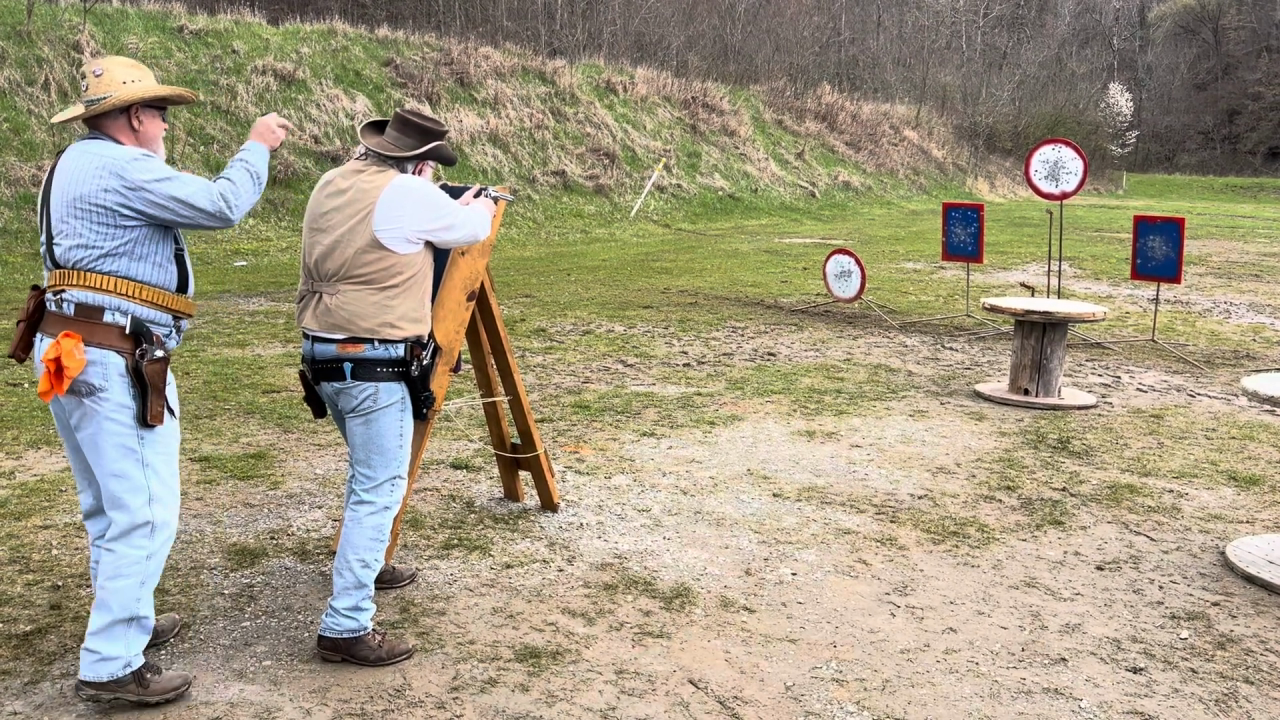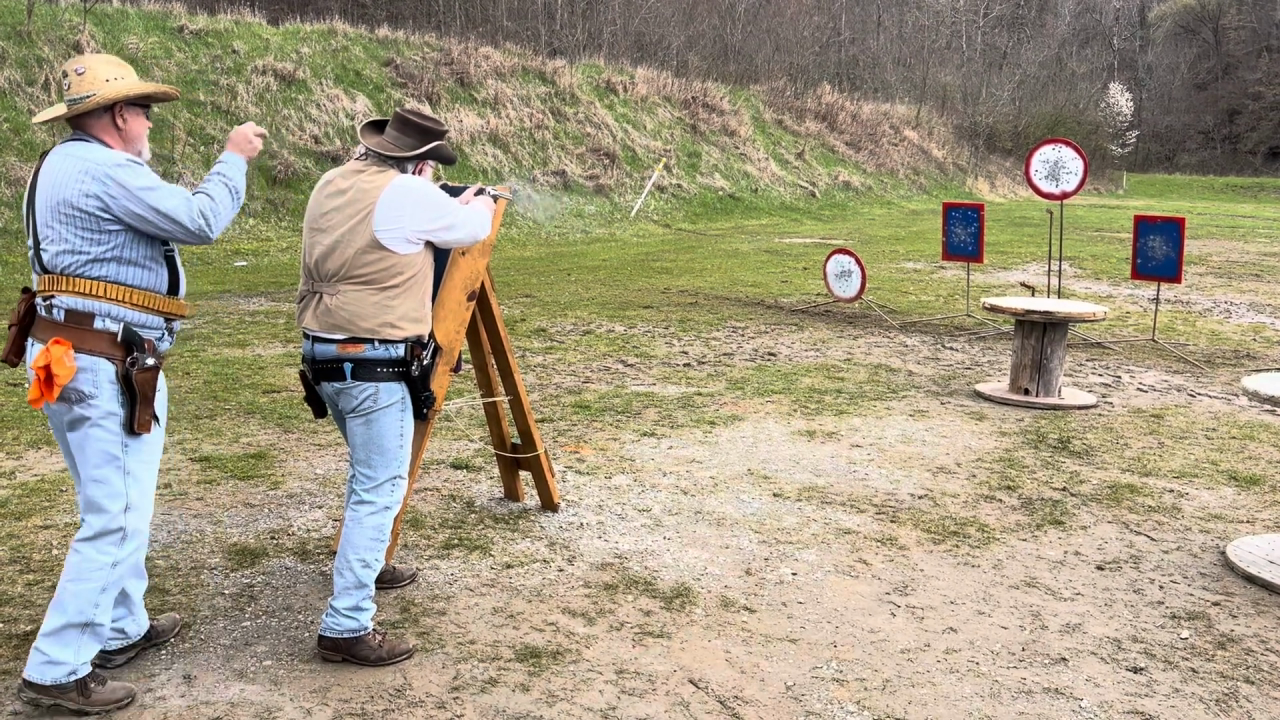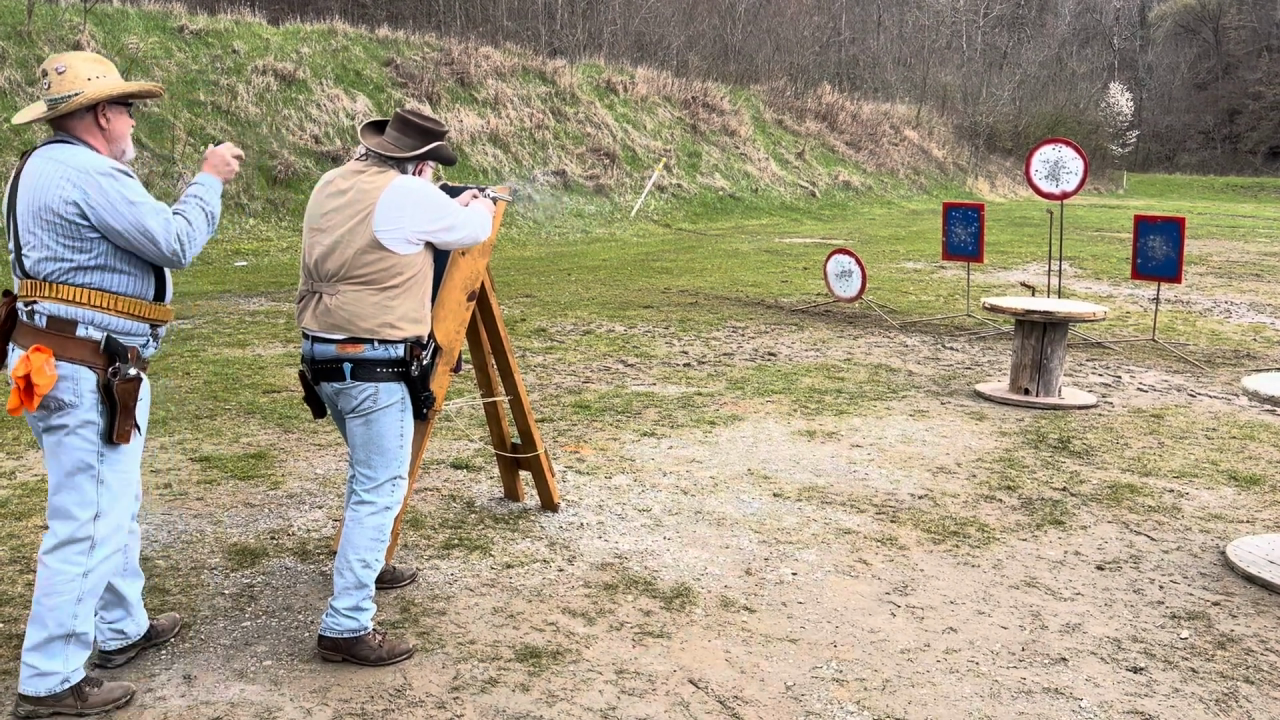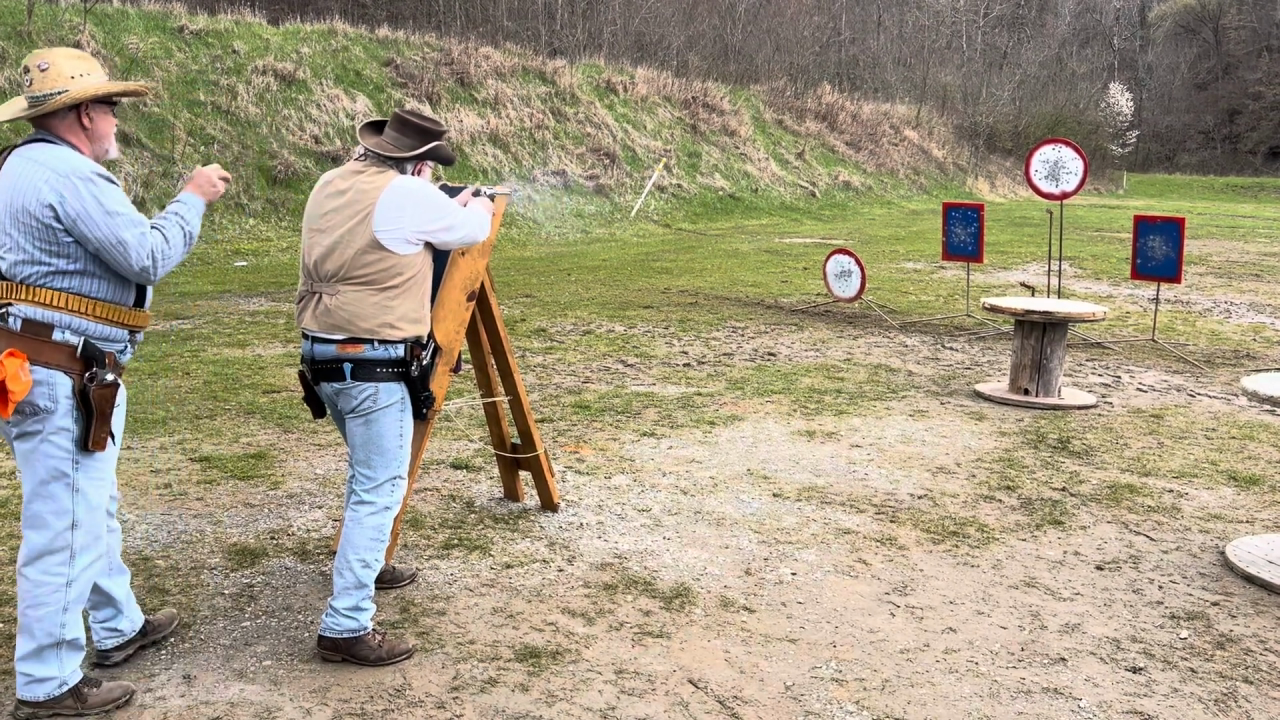
dt=0.2s
person 1, frame 1
left shoulder: (71, 168)
right shoulder: (121, 167)
right elbow: (222, 204)
right wrist: (258, 145)
left hip: (68, 350)
right hip: (114, 359)
left knee: (108, 507)
right knee: (143, 511)
left ankle: (121, 630)
right ankle: (111, 666)
person 1, frame 2
left shoulder: (55, 169)
right shoulder: (105, 171)
right elbow: (202, 221)
right wrist: (234, 156)
left hip: (63, 354)
right hip: (105, 365)
left knee: (109, 509)
right knee: (116, 520)
left ankle: (121, 628)
right ankle: (57, 670)
person 1, frame 3
right shoulder: (89, 176)
right elbow: (177, 243)
right wrist: (211, 179)
right hip: (87, 371)
left knee: (109, 508)
right knee: (86, 527)
left ankle: (121, 629)
person 1, frame 4
right shoulder: (69, 178)
right elbow: (149, 258)
right wrist: (194, 198)
right hip: (64, 375)
left knee: (89, 509)
right knee: (64, 529)
left ankle: (118, 626)
person 2, frame 1
left shoulder: (331, 185)
right shoulder: (408, 194)
right elbow: (471, 230)
left wrist: (453, 205)
right wrist: (481, 207)
left hip: (325, 357)
right hip: (373, 365)
left knee: (368, 473)
right knee: (378, 491)
left ankle: (364, 565)
right ankle: (345, 626)
person 2, frame 2
left shoulder: (331, 184)
right shoulder: (407, 194)
right elbow: (470, 230)
left wrist: (453, 204)
right wrist: (481, 205)
left hip: (324, 356)
right hip: (372, 364)
left knee: (368, 473)
right knee: (379, 490)
left ankle: (364, 565)
right ankle: (346, 627)
person 2, frame 3
left shoulder: (331, 185)
right shoulder: (407, 195)
right elbow: (470, 230)
left wrist: (452, 205)
right wrist: (481, 207)
left hip: (324, 356)
right hip: (372, 365)
left knee: (367, 473)
right knee: (379, 490)
left ankle: (365, 565)
right ankle: (346, 626)
person 2, frame 4
left shoulder: (330, 185)
right shoulder: (407, 195)
right elbow: (469, 230)
left wrist: (451, 204)
right wrist: (480, 206)
left hip: (324, 357)
right hip: (372, 365)
left knee: (368, 474)
right knee: (379, 490)
left ankle: (365, 565)
right ankle: (346, 626)
